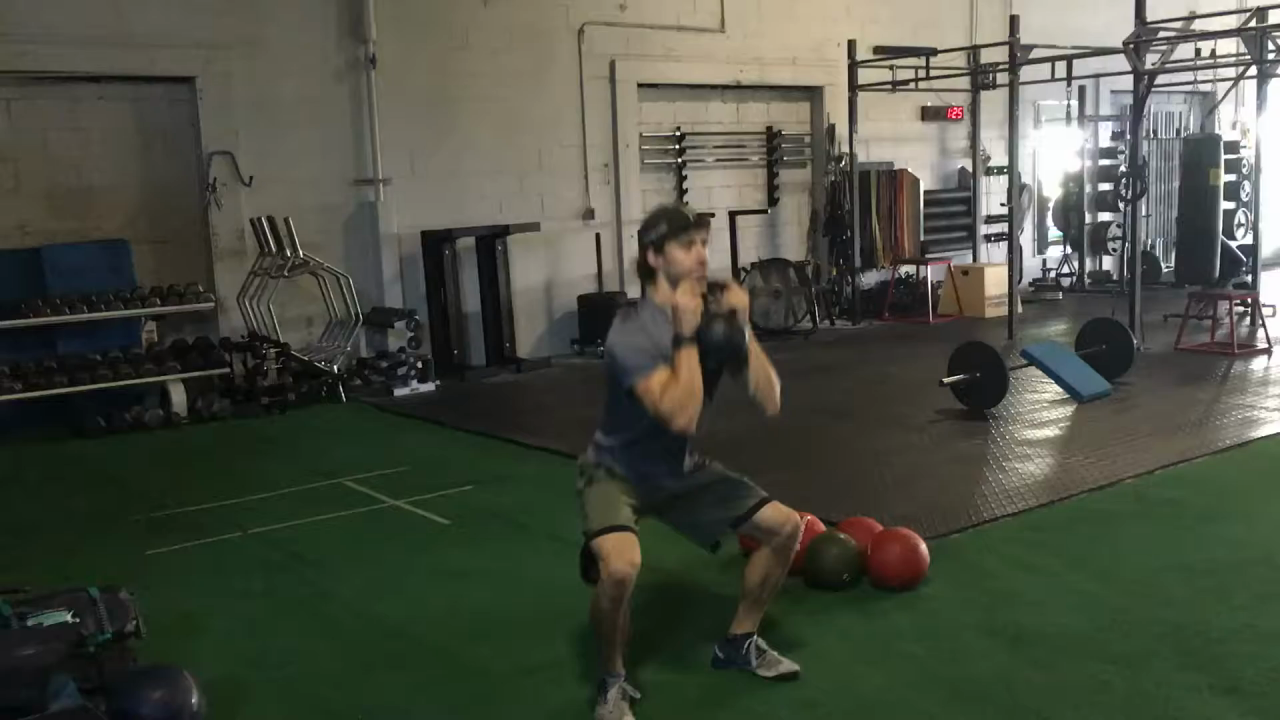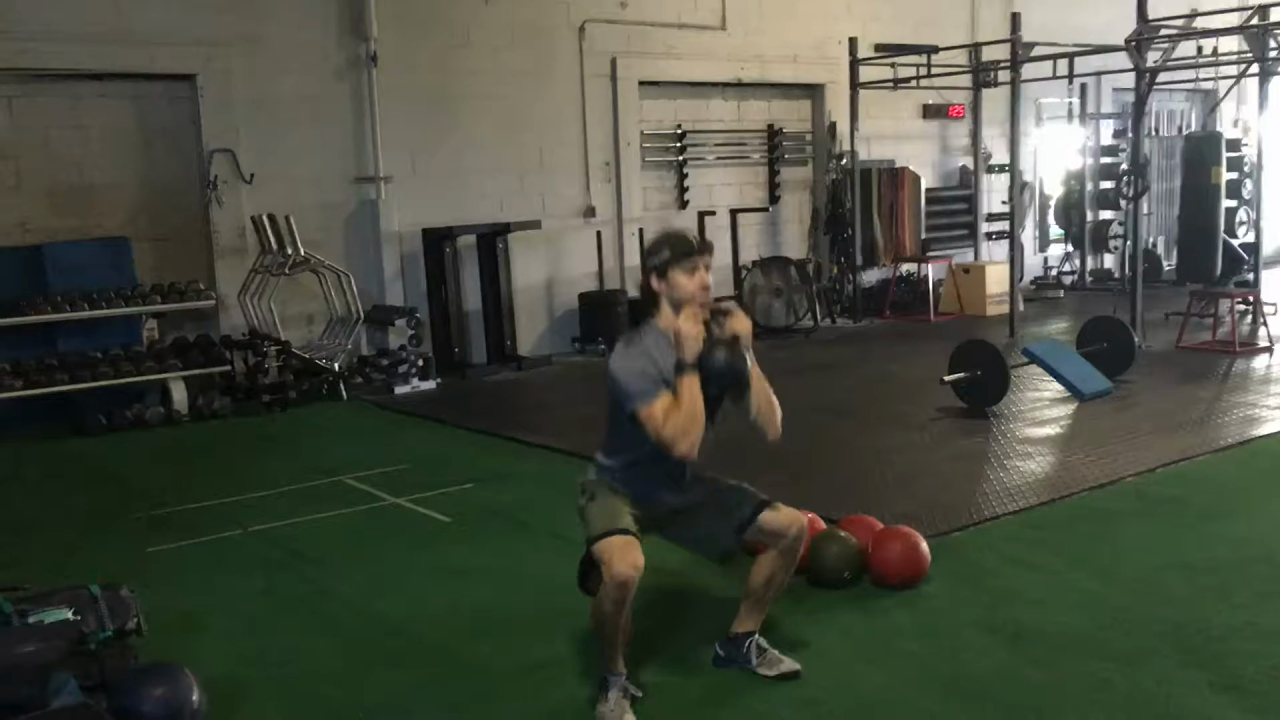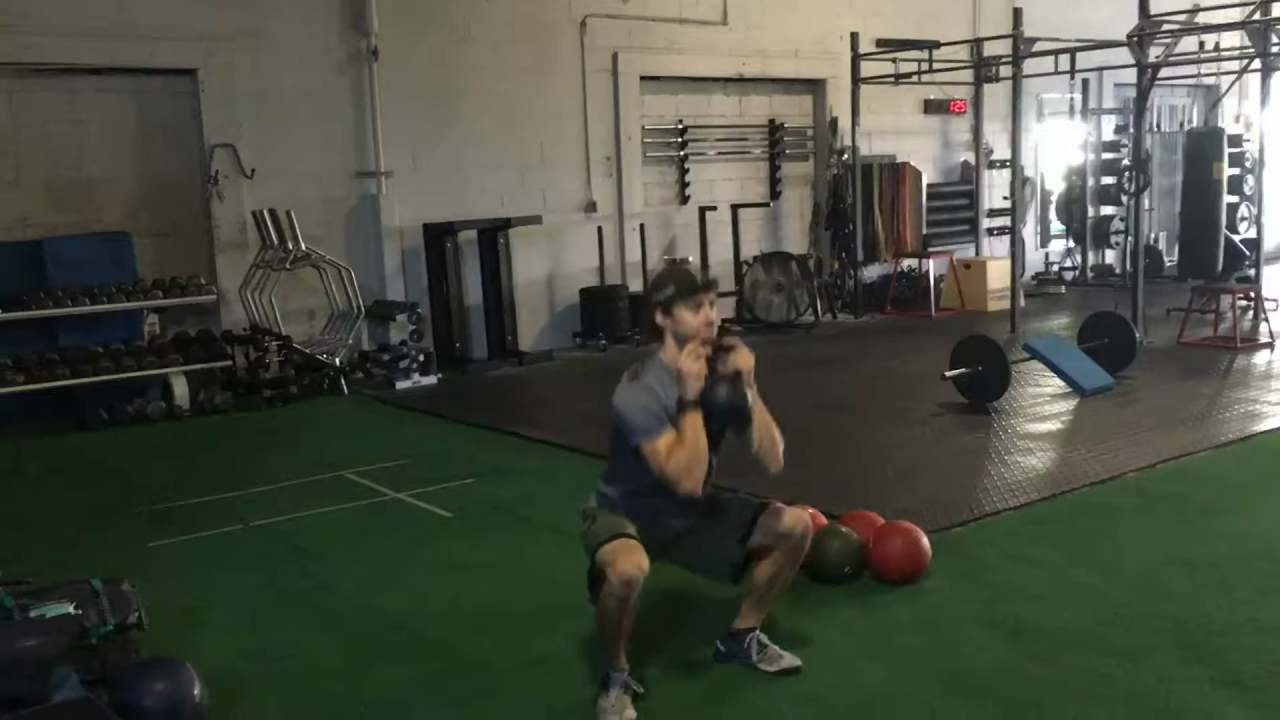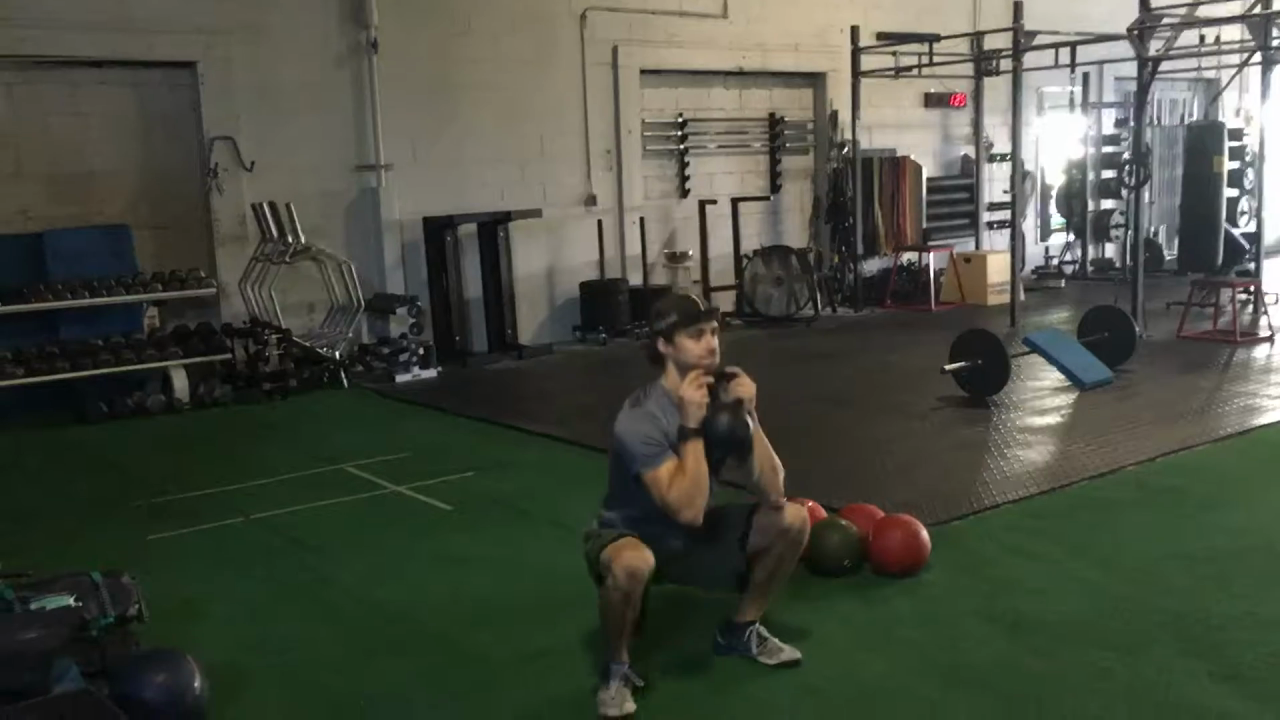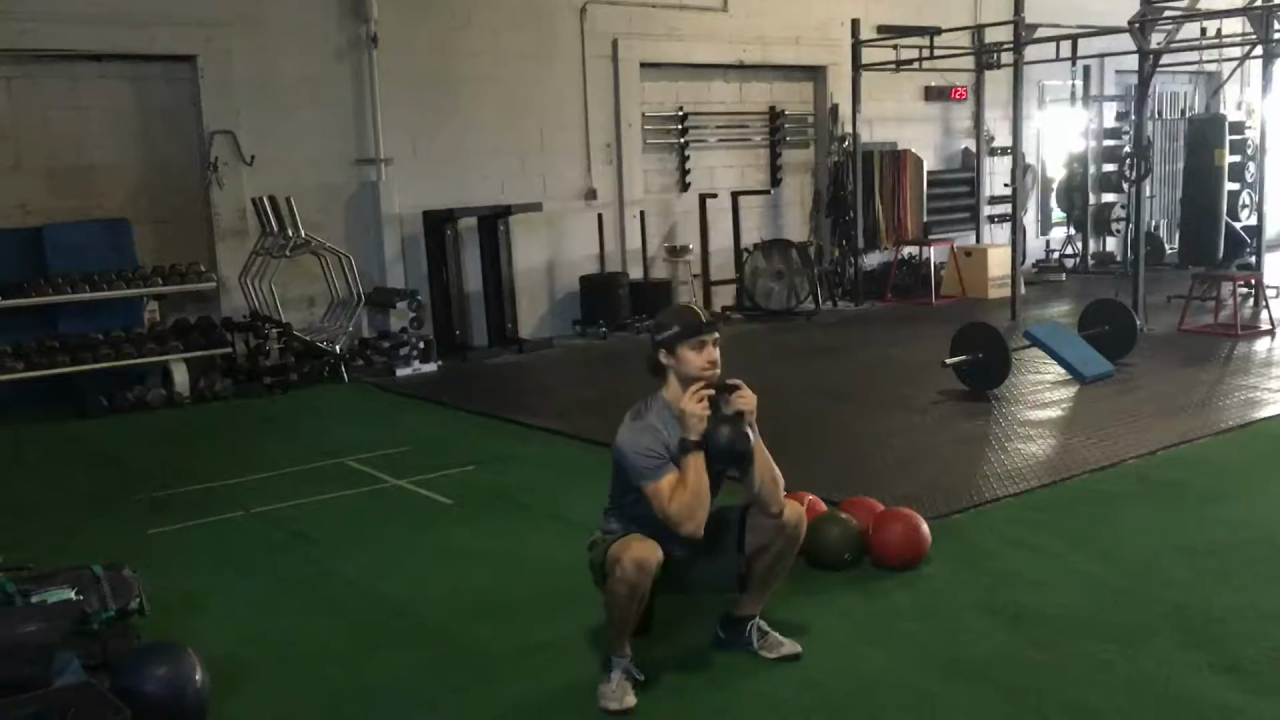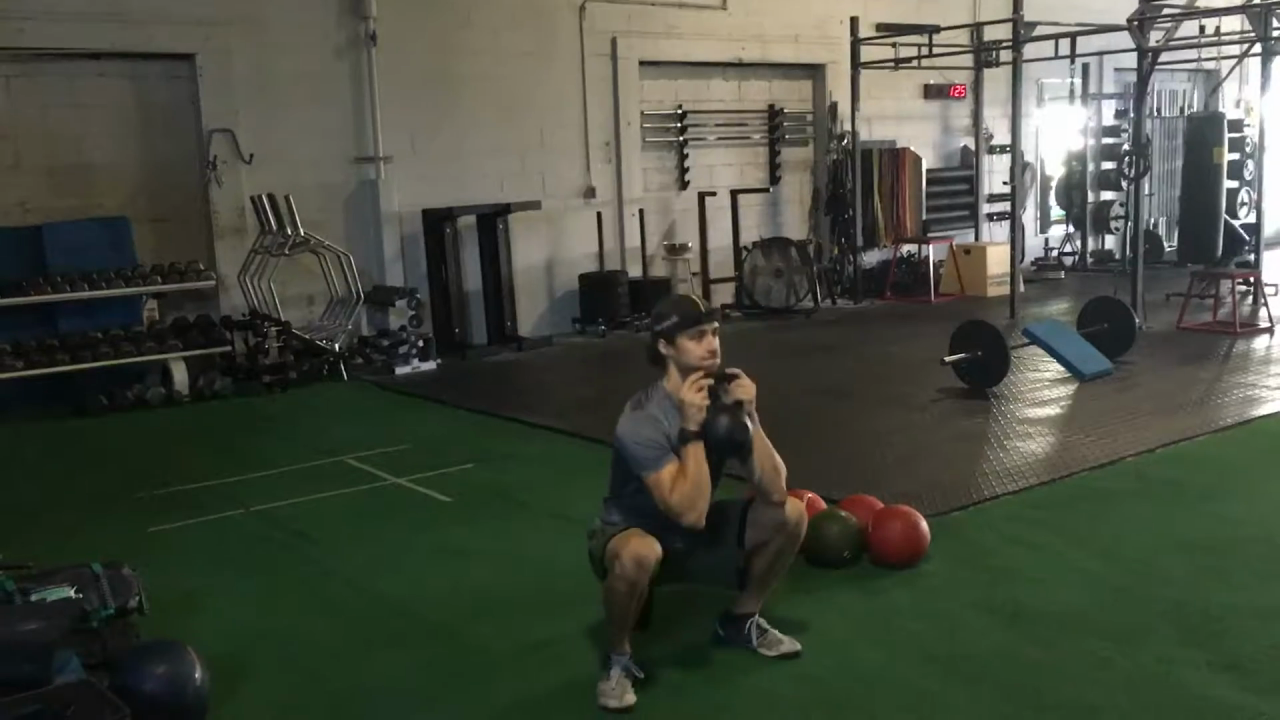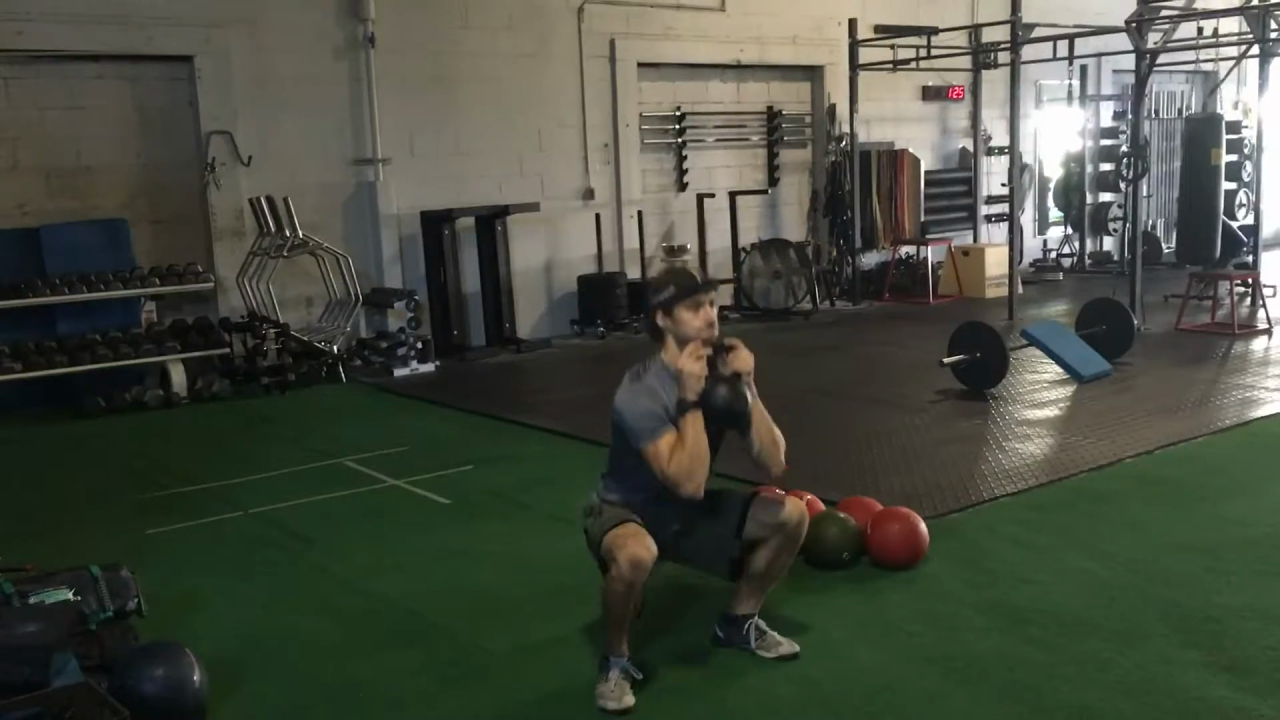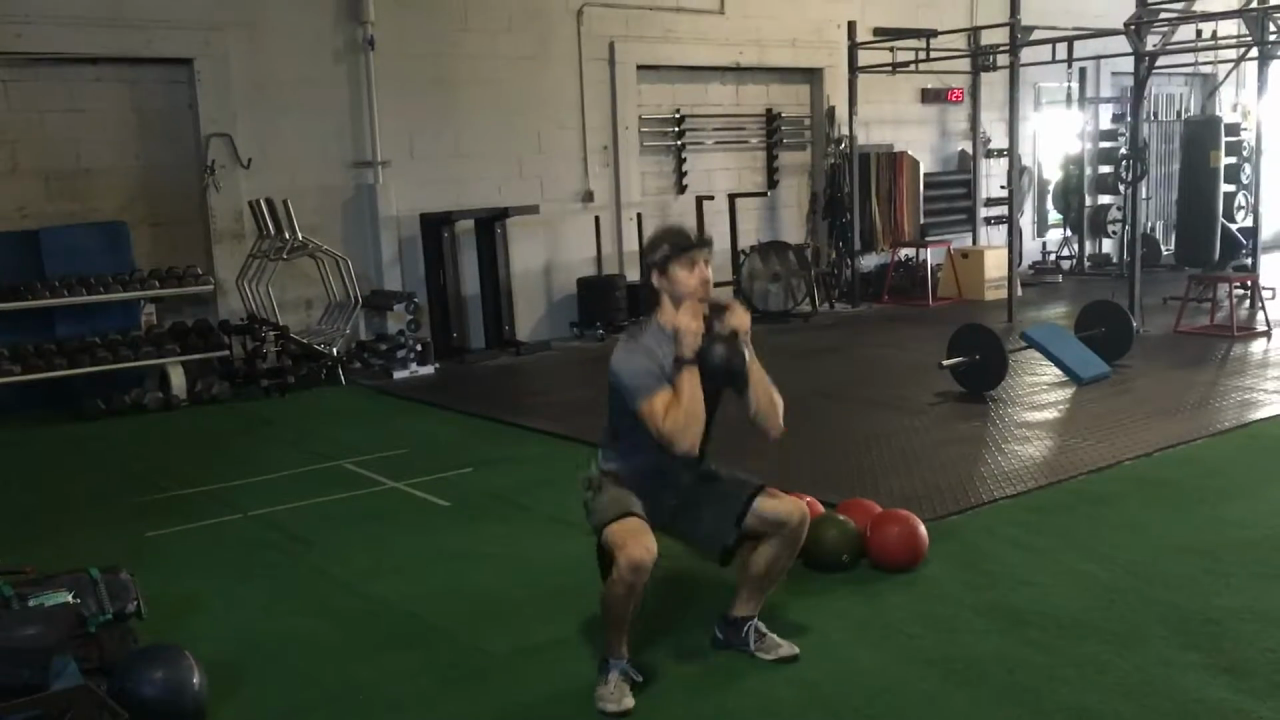
dt=0.1s
person 1, frame 1
left shoulder: (716, 316)
right shoulder: (632, 332)
left elbow: (770, 401)
right elbow: (681, 418)
left wrist: (742, 325)
right wrist: (685, 335)
left hip: (681, 471)
right hip: (616, 473)
left knee: (785, 526)
right knee: (620, 566)
left ankle: (739, 641)
person 1, frame 2
left shoulder: (718, 338)
right shoulder: (634, 356)
left elbow: (771, 426)
right elbow: (684, 443)
left wrist: (744, 351)
right wrist: (687, 360)
left hip: (683, 488)
right hip: (618, 490)
left knee: (790, 529)
right knee: (623, 570)
left ankle: (740, 641)
right ankle: (614, 679)
person 1, frame 3
left shoulder: (725, 374)
right shoulder: (638, 393)
left elbow: (773, 461)
right elbow: (687, 481)
left wrist: (747, 387)
right wrist: (689, 397)
left hip: (686, 515)
right hip: (623, 518)
left knee: (794, 528)
right knee: (628, 571)
left ankle: (741, 637)
right ankle: (617, 675)
person 1, frame 4
left shoulder: (726, 398)
right shoulder: (640, 420)
left elbow: (772, 490)
right elbow: (688, 510)
left wrist: (748, 416)
right wrist: (691, 425)
left hip: (688, 535)
right hip: (625, 534)
left knee: (792, 523)
right knee: (632, 566)
left ankle: (740, 630)
right ankle: (617, 668)
person 1, frame 5
left shoulder: (727, 409)
right shoulder: (641, 432)
left elbow: (772, 501)
right elbow: (689, 522)
left wrist: (750, 427)
right wrist: (692, 438)
left hip: (693, 544)
right hip: (628, 540)
left knee: (790, 519)
right knee: (641, 558)
left ankle: (740, 623)
right ankle: (619, 662)
person 1, frame 6
left shoulder: (728, 400)
right shoulder: (641, 422)
left elbow: (775, 492)
right elbow: (691, 513)
left wrist: (750, 417)
right wrist: (690, 428)
left hip: (693, 537)
right hip: (628, 532)
left knee: (790, 516)
right knee: (640, 554)
left ankle: (740, 621)
right ankle: (618, 659)
person 1, frame 7
left shoulder: (723, 373)
right shoulder: (640, 392)
left elbow: (774, 462)
right elbow: (688, 481)
left wrist: (748, 387)
right wrist: (691, 398)
left hip: (687, 512)
right hip: (624, 510)
left knee: (790, 517)
right knee: (636, 559)
left ankle: (738, 620)
right ankle: (615, 660)
person 1, frame 8
right shoulder: (636, 355)
left elbow: (773, 425)
right elbow: (684, 440)
left wrist: (745, 350)
right wrist: (687, 356)
left hip: (688, 485)
right hip: (623, 487)
left knee: (791, 518)
right knee: (637, 555)
left ankle: (737, 623)
right ankle: (615, 662)
